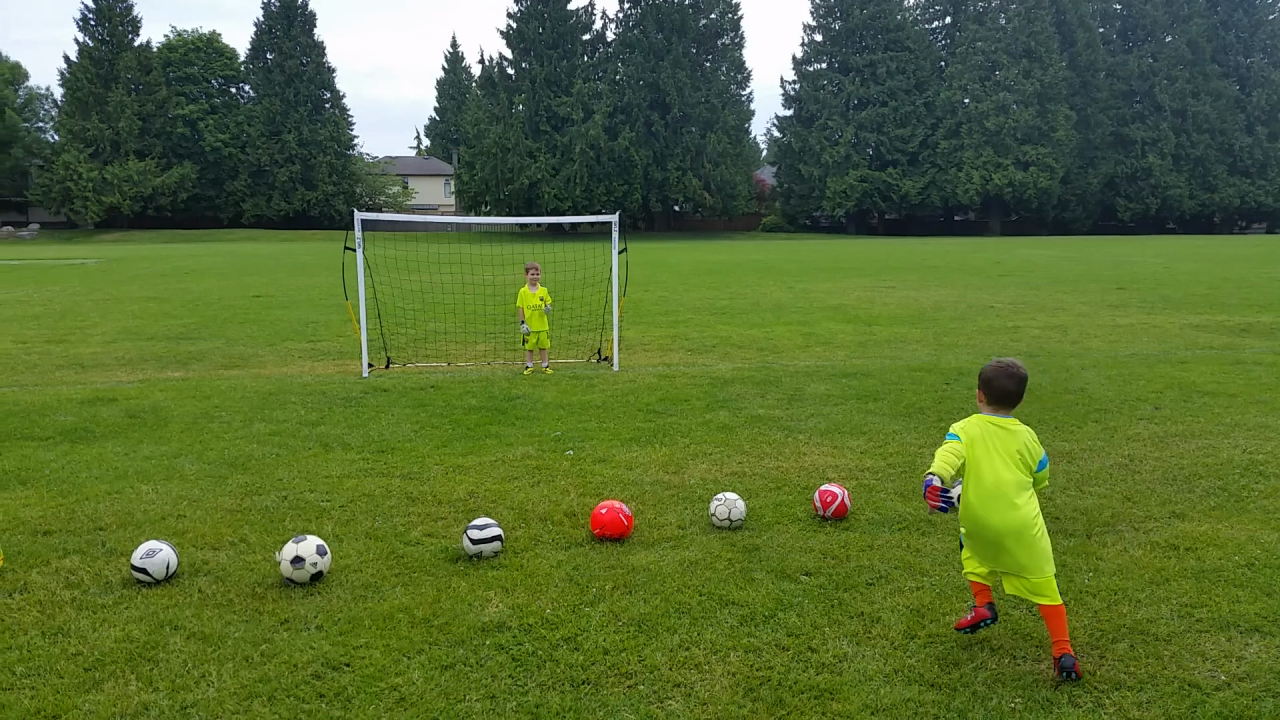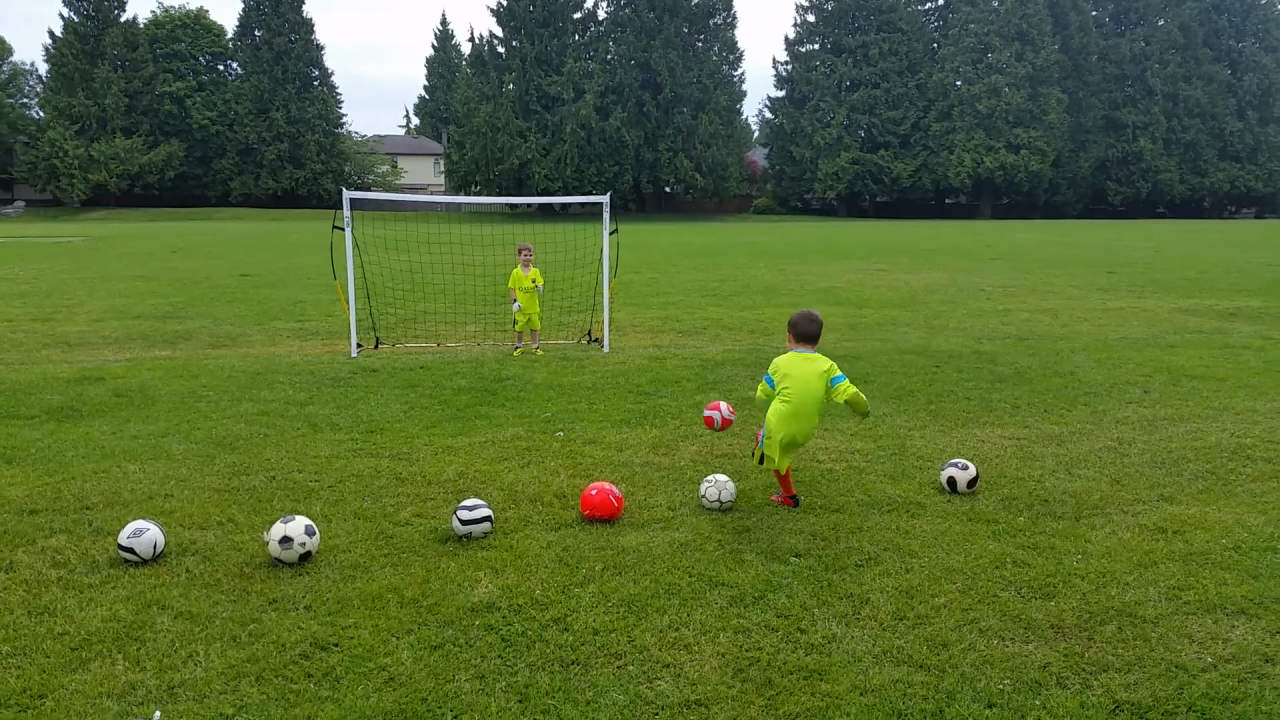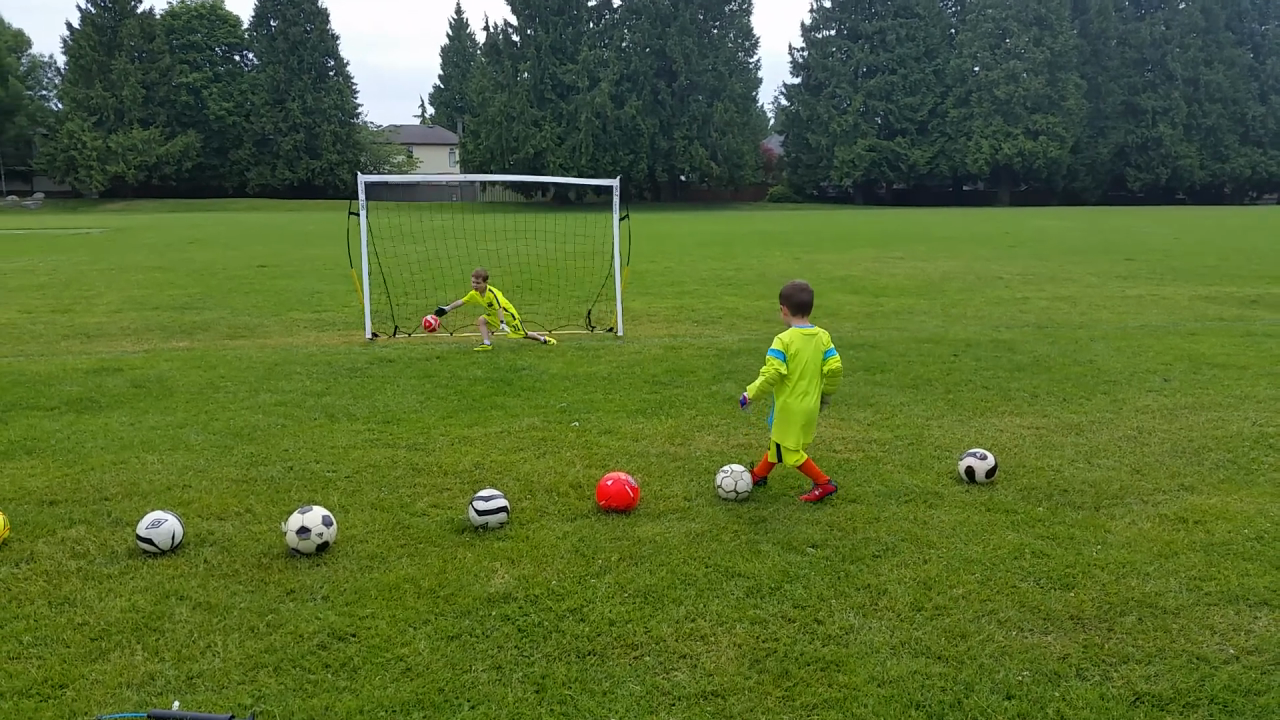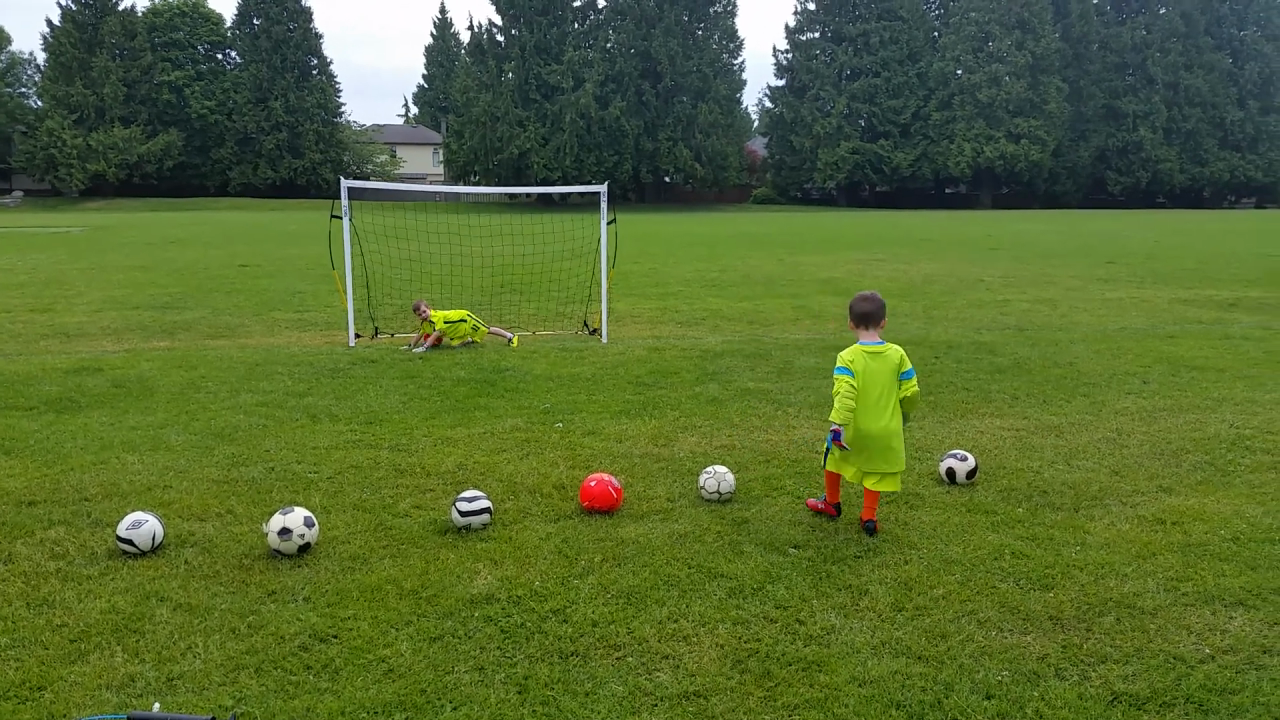
dt=0.7s
person 1, frame 1
left shoulder: (963, 430)
right shoulder: (1027, 437)
left elbow: (948, 457)
right elbow: (1040, 479)
left wrist: (934, 479)
left hip: (981, 524)
right hip: (1024, 525)
left knee: (974, 559)
right knee: (1044, 589)
left ankle: (983, 609)
right ankle: (1063, 654)
person 1, frame 2
left shoulder: (780, 363)
right shoulder: (827, 367)
left elbow: (764, 394)
right elbow: (849, 394)
right wrist: (864, 408)
left hip: (779, 427)
right hip: (803, 433)
left knee: (775, 456)
right knee: (782, 452)
left ankle: (788, 495)
person 1, frame 3
left shoulder: (784, 340)
right shoulder: (823, 337)
left elbow: (771, 374)
right elbow: (835, 369)
left wrist: (750, 394)
right wrist: (826, 394)
left hip: (791, 409)
right hip: (811, 406)
left knee: (789, 451)
right knee: (780, 443)
left ankle: (823, 483)
right ankle: (759, 474)
person 1, frame 4
left shoulder: (848, 357)
right shoulder: (897, 354)
left elbow: (845, 395)
right elbow: (911, 393)
left wrist: (836, 425)
right wrist: (903, 415)
left hip: (855, 430)
right hip: (887, 432)
left knee: (835, 455)
right knee: (876, 473)
left ankle: (831, 503)
right ankle: (869, 516)
